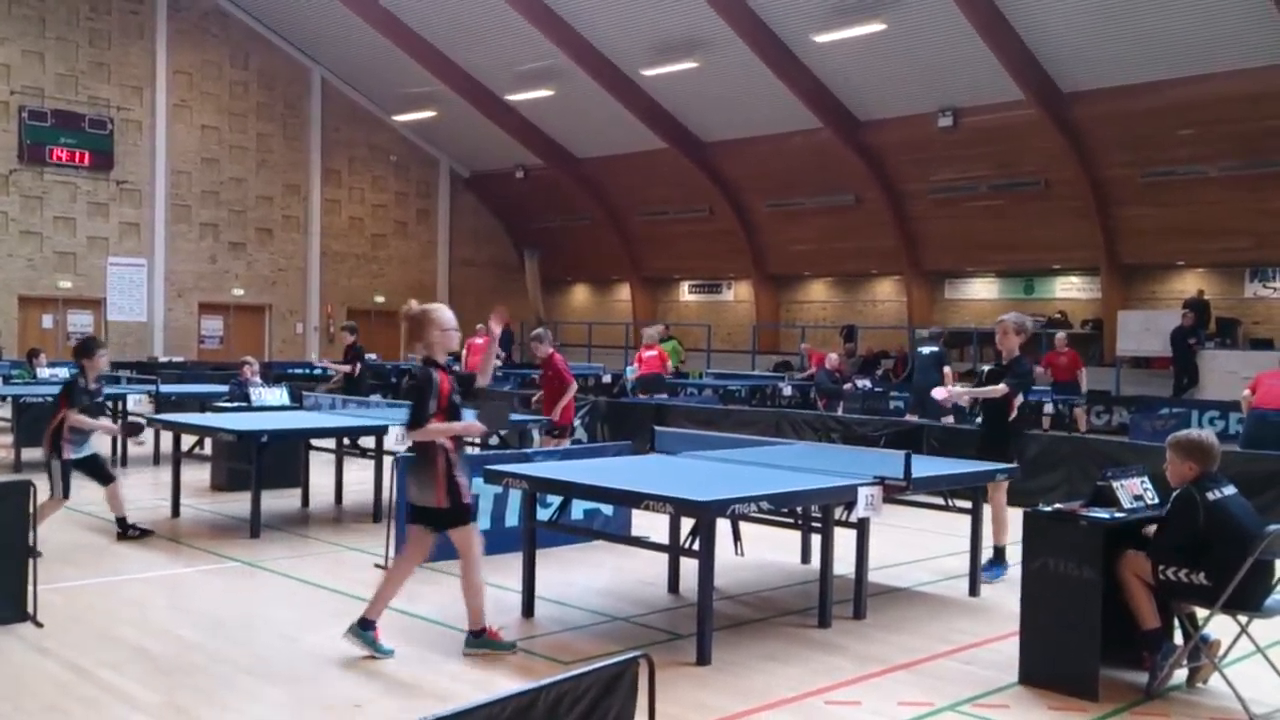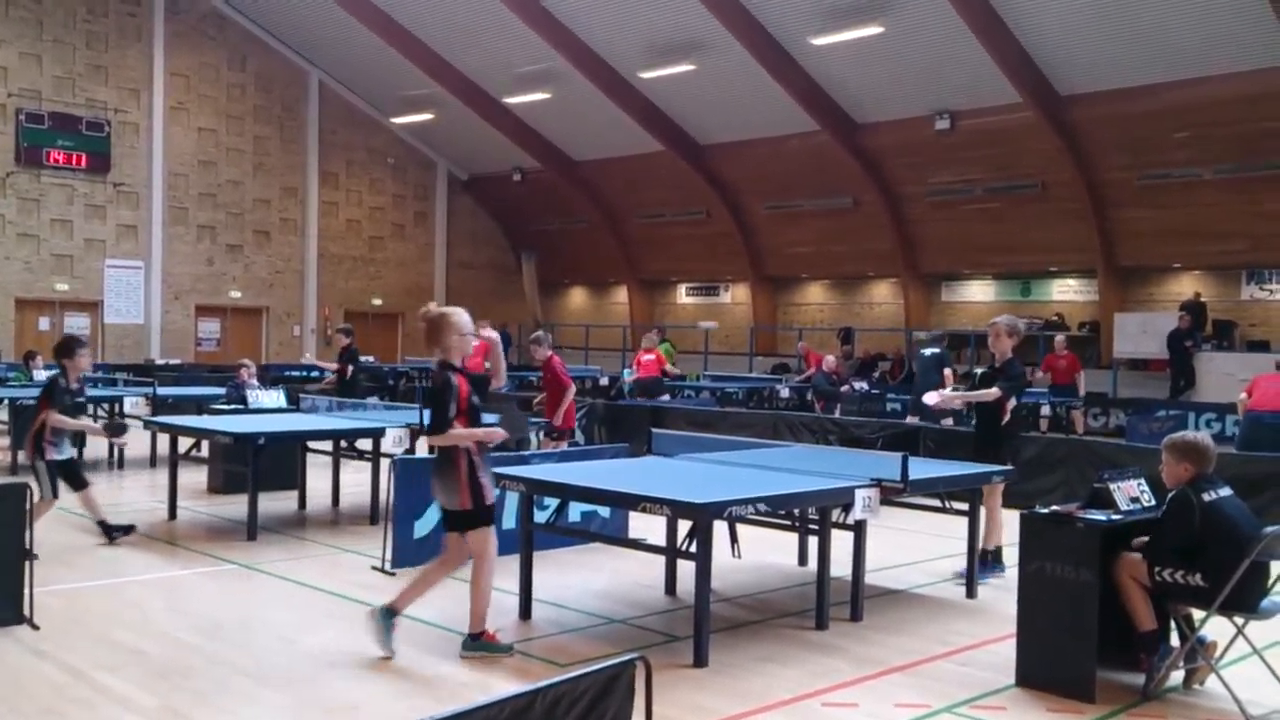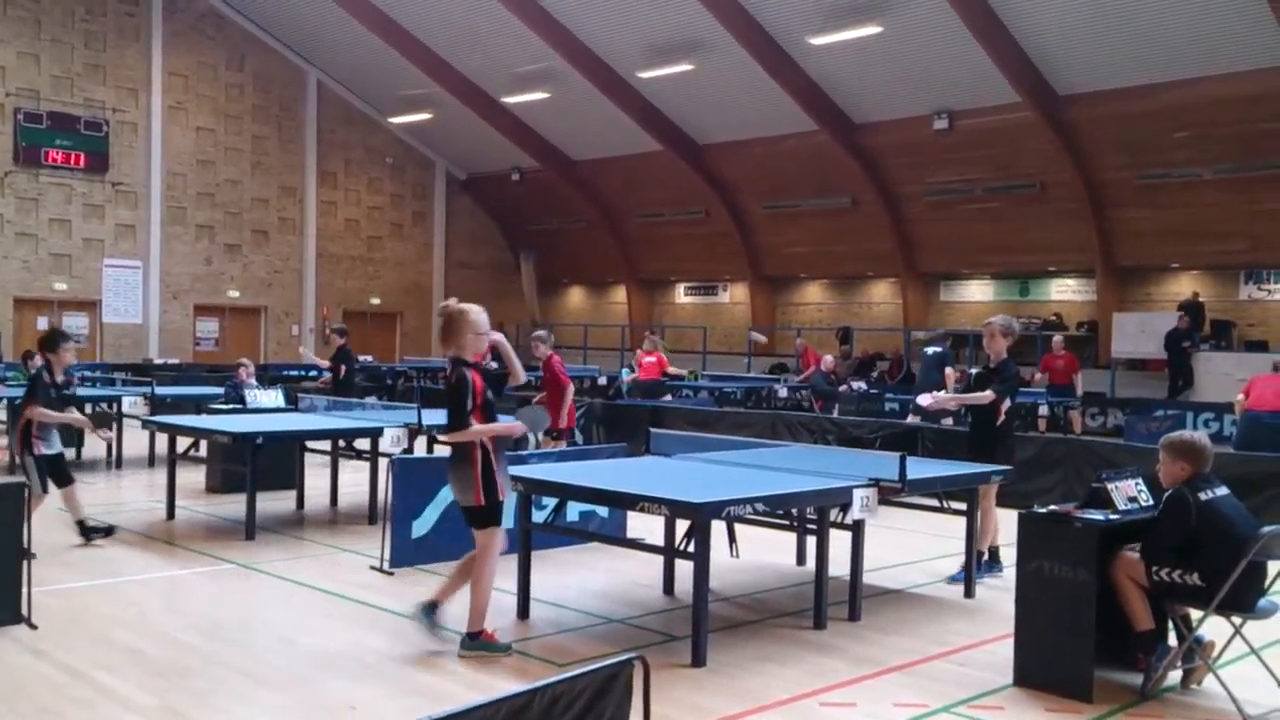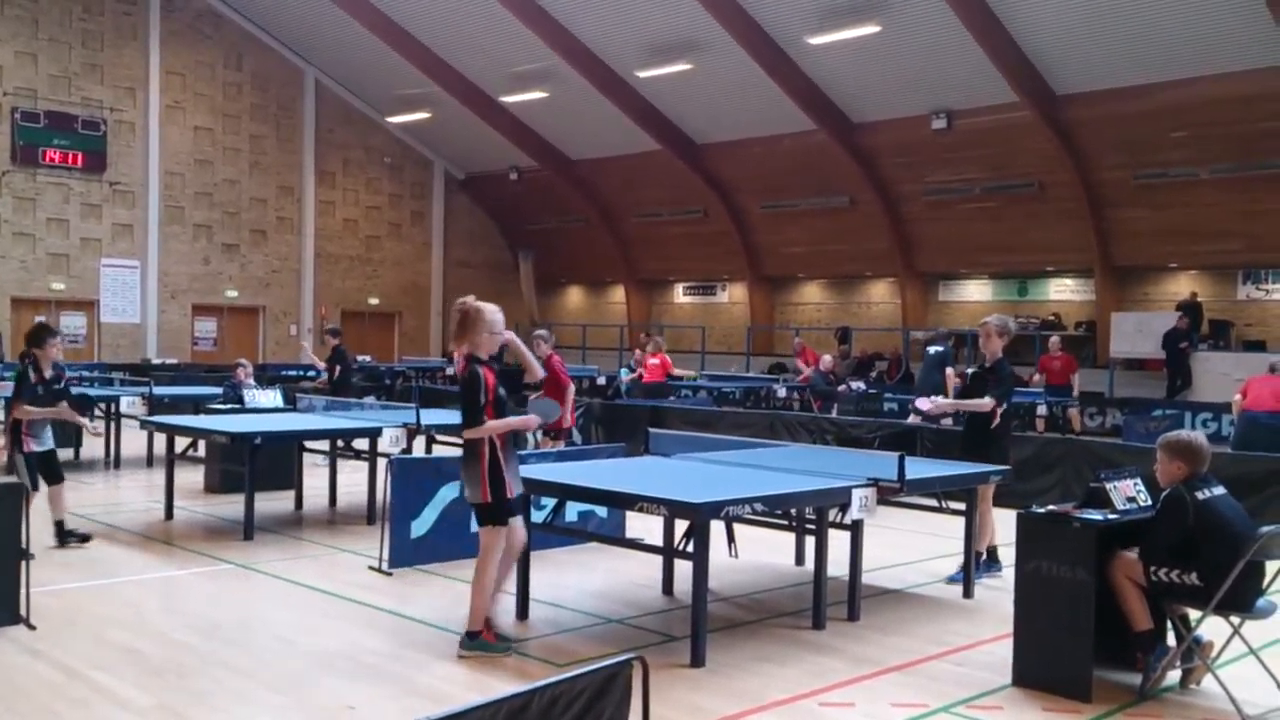
dt=0.1s
person 1, frame 1
left shoulder: (444, 373)
right shoulder: (428, 377)
left elbow: (482, 380)
right elbow: (414, 431)
left wrist: (492, 342)
right wrist: (462, 428)
left hip: (431, 476)
right hip: (440, 475)
left knee: (413, 554)
right knee: (473, 550)
left ankle: (366, 624)
right ankle: (478, 633)
person 1, frame 2
left shoulder: (459, 377)
right shoulder: (446, 381)
left elbow: (497, 383)
right elbow: (436, 436)
left wrist: (496, 346)
right wrist: (484, 434)
left hip: (459, 477)
right hip: (464, 478)
left knee: (453, 557)
right knee: (486, 554)
left ankle: (390, 611)
right ankle: (477, 635)
person 1, frame 3
left shoulder: (475, 372)
right shoulder: (462, 377)
left elbow: (518, 378)
right elbow: (456, 433)
left wrist: (504, 345)
right wrist: (502, 429)
left hip: (482, 471)
right hip: (477, 473)
left knee: (489, 548)
right knee: (490, 551)
left ankle: (433, 606)
right ankle: (475, 635)
person 1, frame 4
left shoulder: (489, 369)
right shoulder: (474, 374)
left elbow: (535, 375)
right elbow: (470, 430)
left wrist: (516, 343)
right wrist: (517, 422)
left hip: (500, 470)
right hip: (487, 471)
left knee: (514, 542)
right knee: (493, 551)
left ankle: (483, 619)
right ankle: (474, 635)
person 2, frame 1
left shoulder: (1023, 369)
right shoulder: (991, 368)
left elbow: (1000, 390)
right elbow: (974, 399)
left wrist: (964, 391)
right wrist: (958, 396)
left hip: (1008, 441)
right hip: (988, 438)
left knee: (997, 498)
right knee: (996, 498)
left ankle: (998, 559)
right ankle: (998, 556)
person 2, frame 2
left shoulder: (1015, 371)
right shoulder: (984, 371)
left elbow: (993, 394)
right elbow: (968, 401)
left wrist: (956, 395)
right wrist: (951, 400)
left hip: (1002, 444)
right hip: (982, 441)
left knee: (992, 501)
right knee: (990, 502)
left ankle: (983, 560)
right ankle: (996, 559)
person 2, frame 3
left shoulder: (1010, 372)
right shoulder: (978, 371)
left elbow: (987, 397)
right elbow: (962, 403)
left wrist: (952, 398)
right wrist: (945, 400)
left hip: (997, 445)
right hip: (978, 442)
left knee: (986, 501)
right knee: (985, 502)
left ankle: (977, 562)
right ankle: (993, 559)
person 2, frame 4
left shoulder: (1005, 373)
right shoulder: (975, 371)
left elbow: (987, 404)
right elbow: (962, 404)
left wrist: (951, 403)
right wrist: (944, 404)
left hip: (992, 446)
right hip: (972, 442)
left knee: (984, 502)
right knee: (982, 502)
left ankle: (975, 562)
right ankle: (992, 559)
person 3, frame 1
left shoulder: (1188, 496)
right shoulder: (1223, 487)
left elbow: (1159, 551)
left wrist: (1156, 536)
right wrist: (1162, 534)
left hip: (1229, 586)
right hip: (1254, 583)
left knee: (1128, 562)
right knee: (1171, 568)
left ankle: (1161, 651)
right ankle: (1197, 644)
person 3, frame 2
left shoulder: (1183, 497)
right shoulder: (1219, 489)
left elbow: (1156, 554)
left wrist: (1147, 545)
right wrist: (1155, 541)
left hip: (1225, 587)
right hip: (1250, 584)
left knee: (1125, 565)
right knee: (1165, 571)
left ankle: (1157, 653)
right ankle: (1193, 646)
person 3, frame 3
left shoulder: (1180, 497)
right shoulder: (1216, 489)
left elbow: (1152, 553)
left wrist: (1138, 550)
right wrist: (1145, 548)
left hip: (1222, 586)
right hip: (1247, 584)
left knee: (1121, 564)
right knee: (1164, 569)
left ankle: (1155, 653)
right ankle: (1191, 645)
person 3, frame 4
left shoulder: (1177, 496)
right shoulder: (1214, 489)
left elbow: (1150, 553)
left wrist: (1136, 552)
right wrist: (1145, 550)
left hip: (1220, 586)
right hip: (1245, 584)
left knee: (1120, 564)
right knee: (1161, 570)
left ankle: (1153, 653)
right ankle: (1190, 646)
person 4, frame 1
left shoulder: (97, 386)
right shoulder: (74, 384)
left elbow: (97, 421)
right elbow: (71, 418)
left wrist: (122, 431)
right wrist: (107, 427)
left hip: (83, 447)
right hip: (61, 447)
left knee: (110, 483)
right knee: (59, 498)
left ankle: (124, 527)
person 4, frame 2
left shoulder: (79, 386)
right shoulder: (56, 384)
left elbow: (78, 421)
right elbow: (52, 418)
left wrist: (107, 435)
right wrist: (88, 427)
left hip: (63, 447)
right hip: (43, 447)
left knee: (83, 488)
right knee: (49, 499)
left ankle: (107, 529)
person 4, frame 3
left shoulder: (68, 378)
right shoulder: (41, 377)
left elbow: (69, 411)
right elbow: (32, 412)
left wrist: (95, 428)
right wrist: (70, 418)
left hip: (51, 441)
right hip: (32, 441)
left knee: (68, 484)
right knee: (39, 493)
left ankle: (85, 528)
person 4, frame 4
left shoulder: (59, 372)
right shoulder: (27, 374)
left elbow: (63, 405)
right elbow: (19, 411)
left wrist: (84, 423)
right wrist: (55, 412)
left hip: (44, 437)
right hip: (23, 438)
left knee: (57, 482)
right knee: (30, 490)
left ankle: (62, 532)
